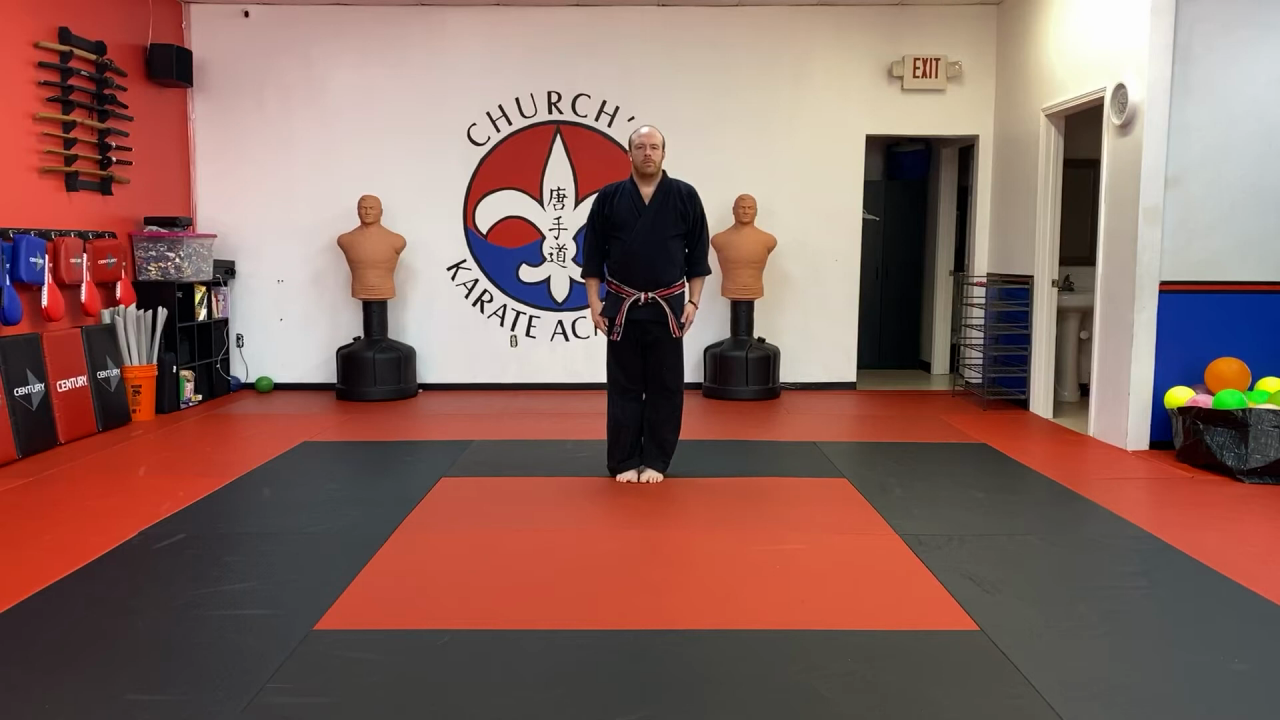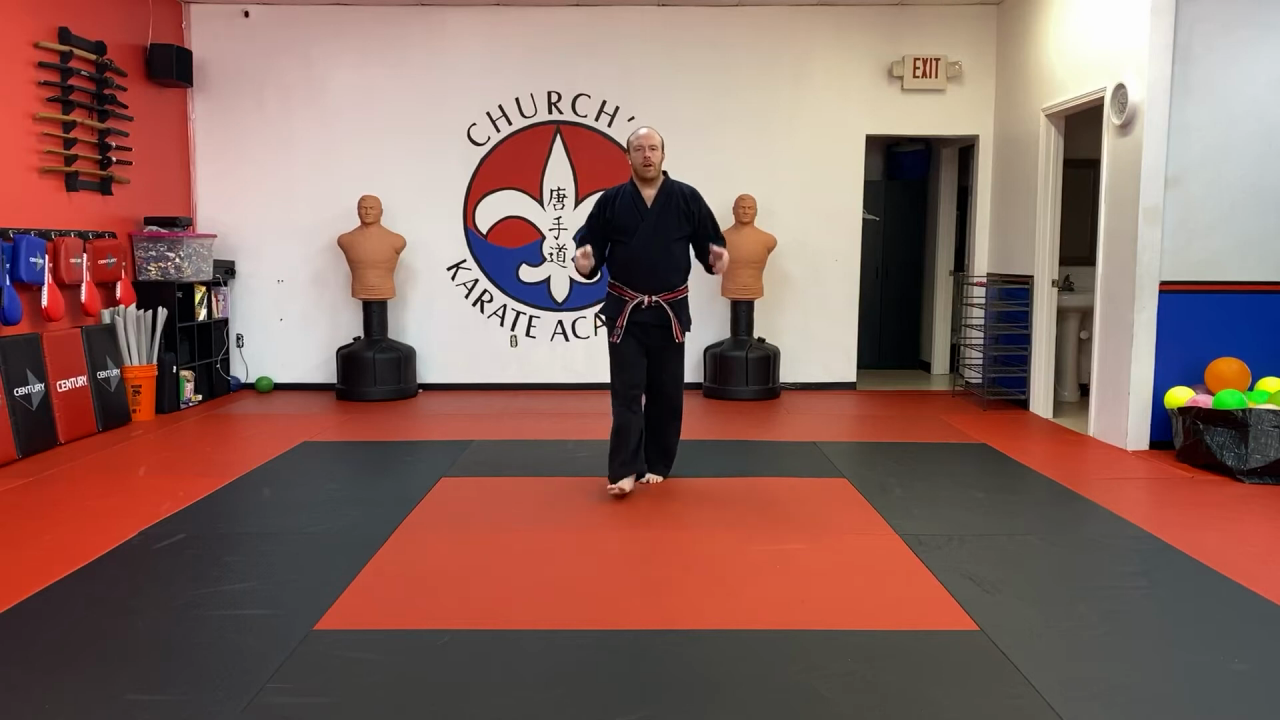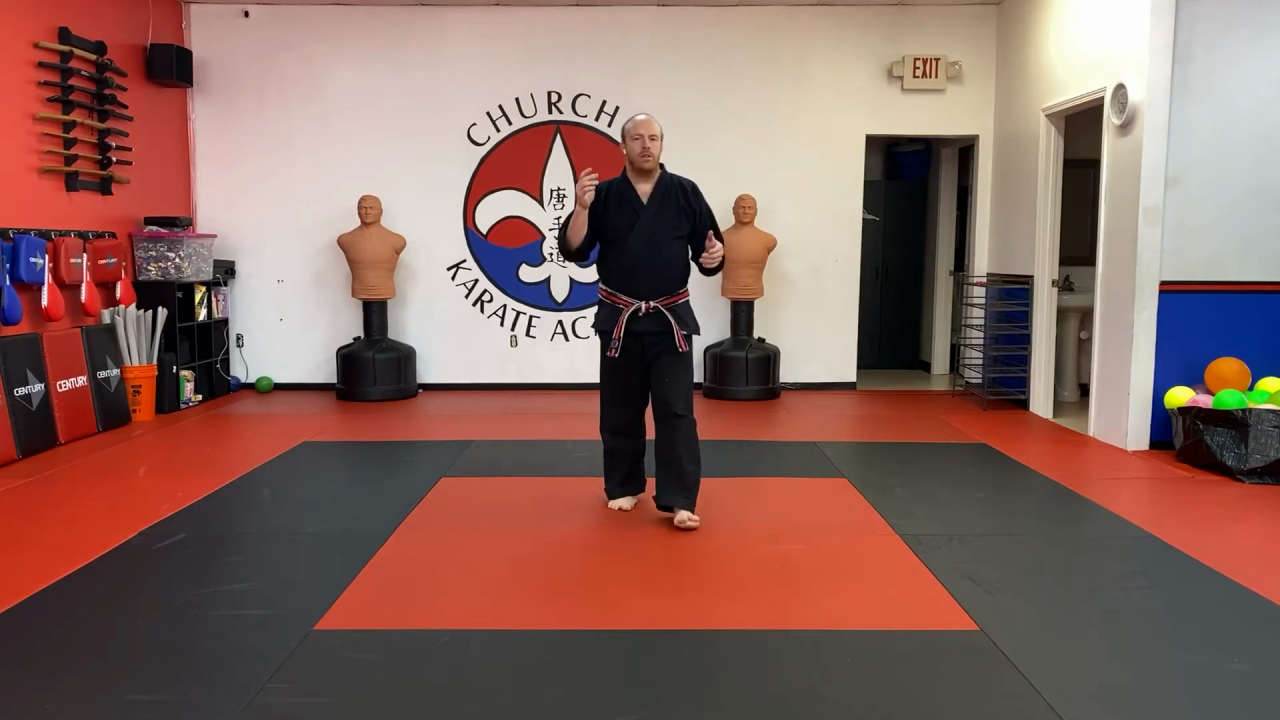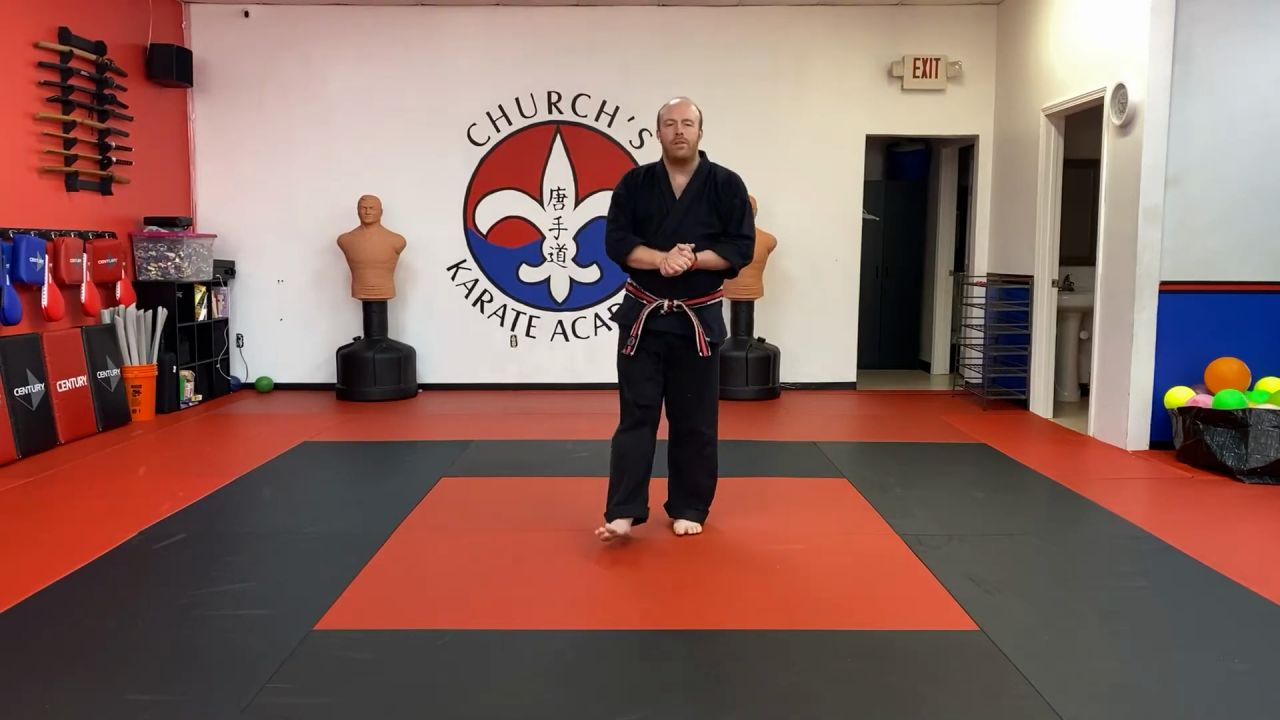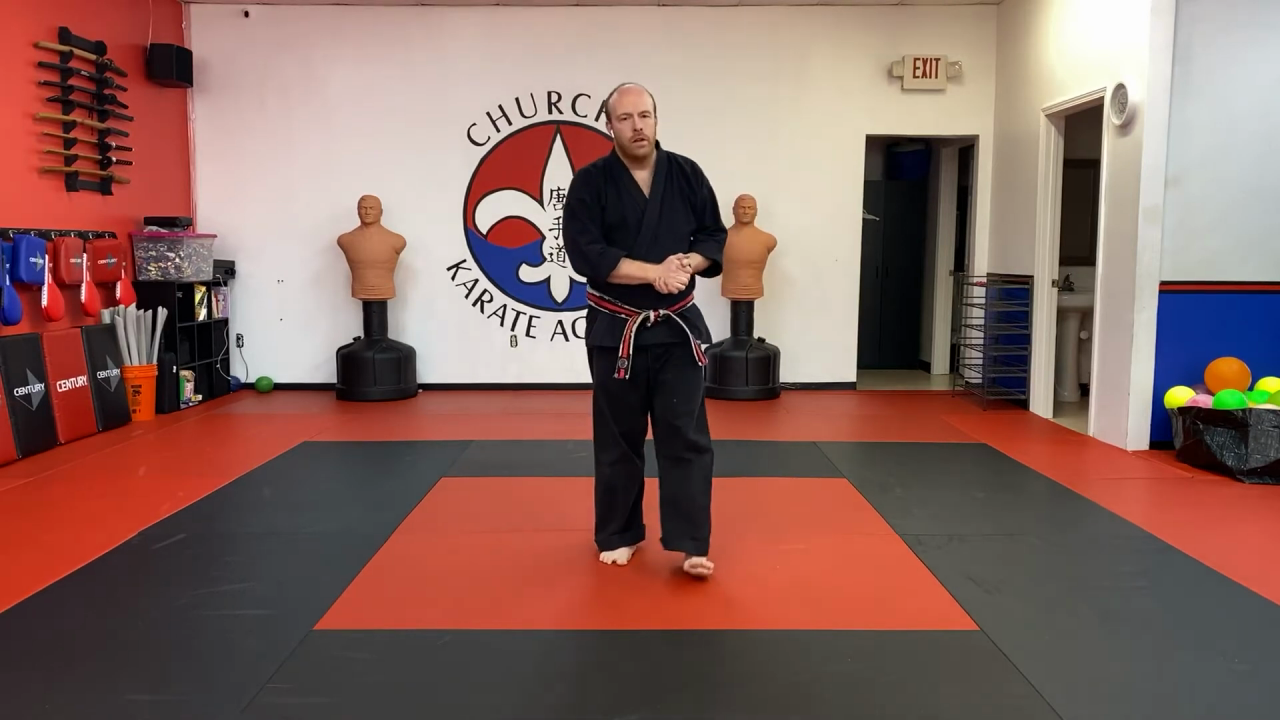
dt=1s
person 1, frame 1
left shoulder: (685, 196)
right shoulder: (609, 198)
left elbow: (697, 254)
right elbow: (593, 254)
left wrist: (693, 302)
right wrist: (595, 301)
left hip: (667, 306)
right hip: (622, 307)
left knee: (665, 387)
right knee: (624, 387)
left ankle: (655, 461)
right ankle: (624, 462)
person 1, frame 2
left shoulder: (687, 198)
right shoulder: (610, 201)
left elbow: (708, 242)
right elbow: (591, 246)
left wrist: (718, 256)
right wrist: (584, 260)
left hip: (669, 310)
right hip: (624, 310)
left knee: (666, 392)
right knee: (626, 391)
left ankle: (656, 464)
right ankle: (625, 470)
person 1, frame 3
left shoulder: (685, 192)
right shoulder: (603, 195)
left elbow: (707, 246)
right elbow: (573, 251)
left wrist: (712, 256)
right wrist: (582, 208)
left hip: (671, 318)
right hip: (620, 317)
left knee: (676, 409)
right knee: (620, 408)
left ankle: (679, 501)
right ankle: (624, 486)
person 1, frame 4
left shoulder: (726, 185)
right shoulder: (634, 183)
left elbow: (740, 248)
right elbow: (617, 242)
left wrist: (692, 260)
right wrist: (662, 259)
left hip: (698, 318)
right hip: (643, 315)
left knee: (695, 420)
right knee: (636, 413)
left ankle: (689, 507)
right ankle: (624, 511)
person 1, frame 5
left shoulder: (687, 174)
right shoulder: (590, 182)
left elbow: (714, 237)
right elbow: (587, 254)
left wrist: (687, 265)
right wrist: (654, 272)
left hip: (677, 326)
right hip: (616, 328)
left knee: (685, 435)
right knee: (618, 438)
left ankle: (689, 543)
right ankle: (618, 533)
